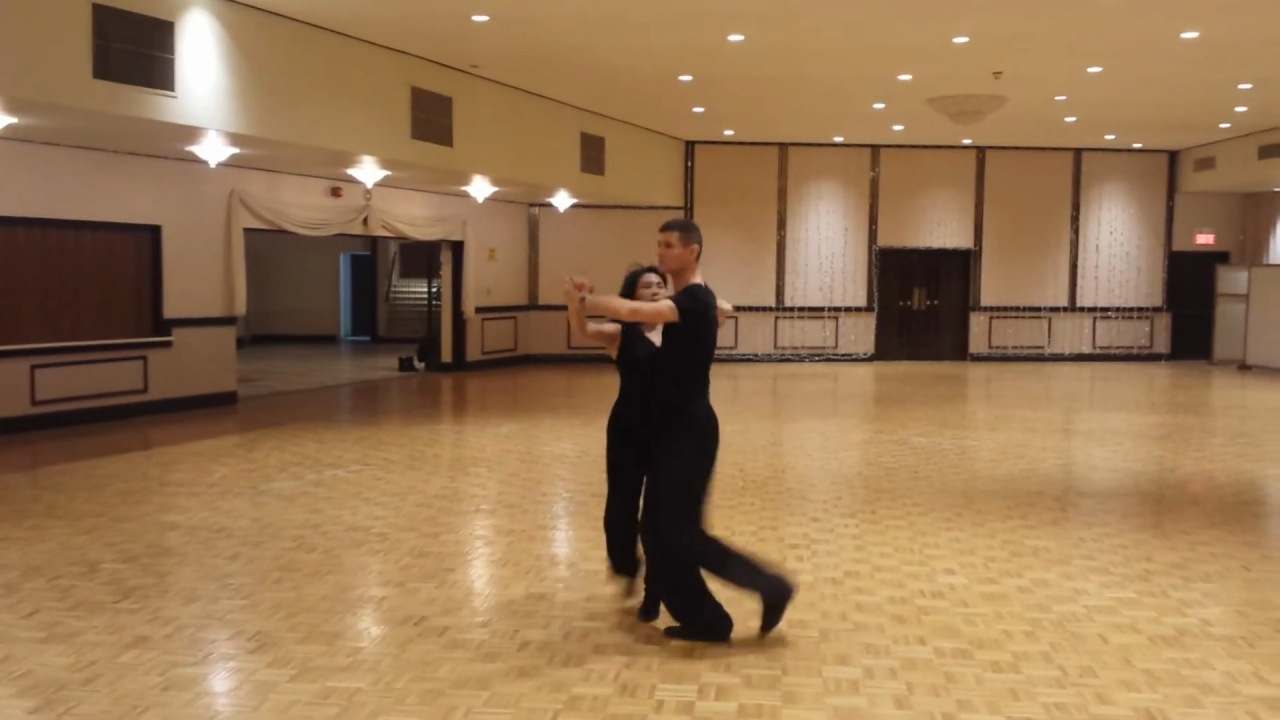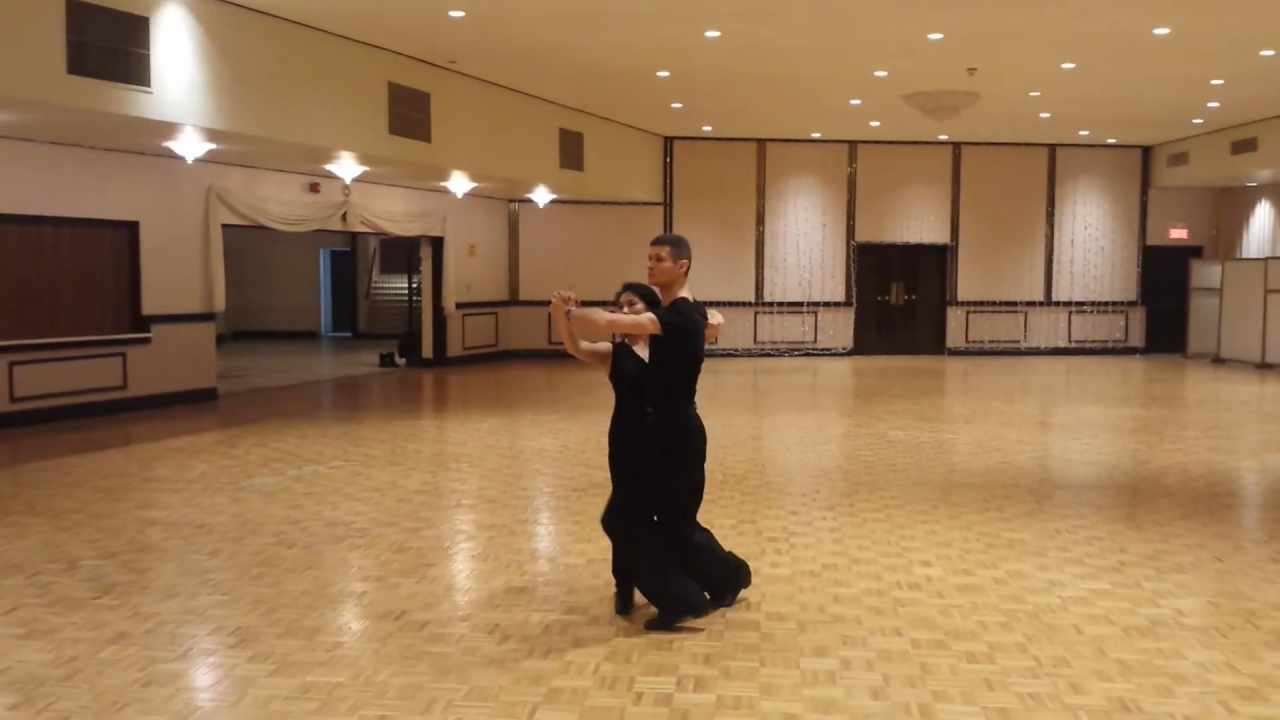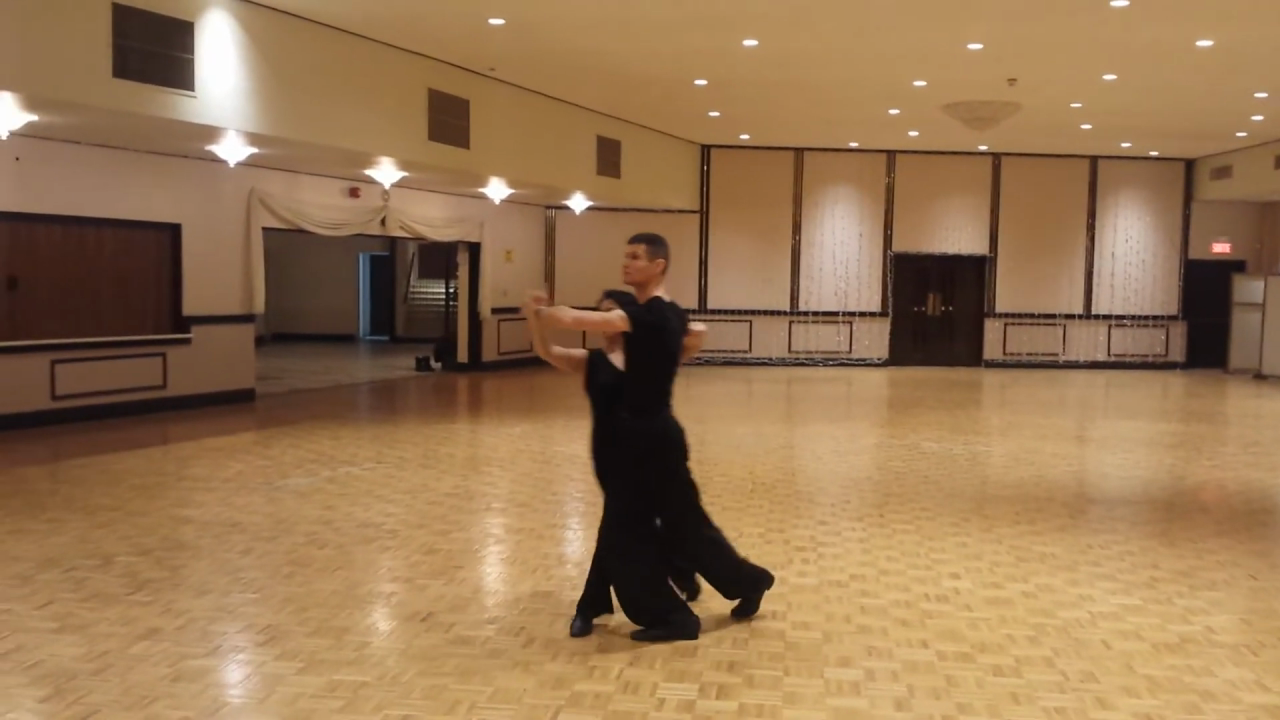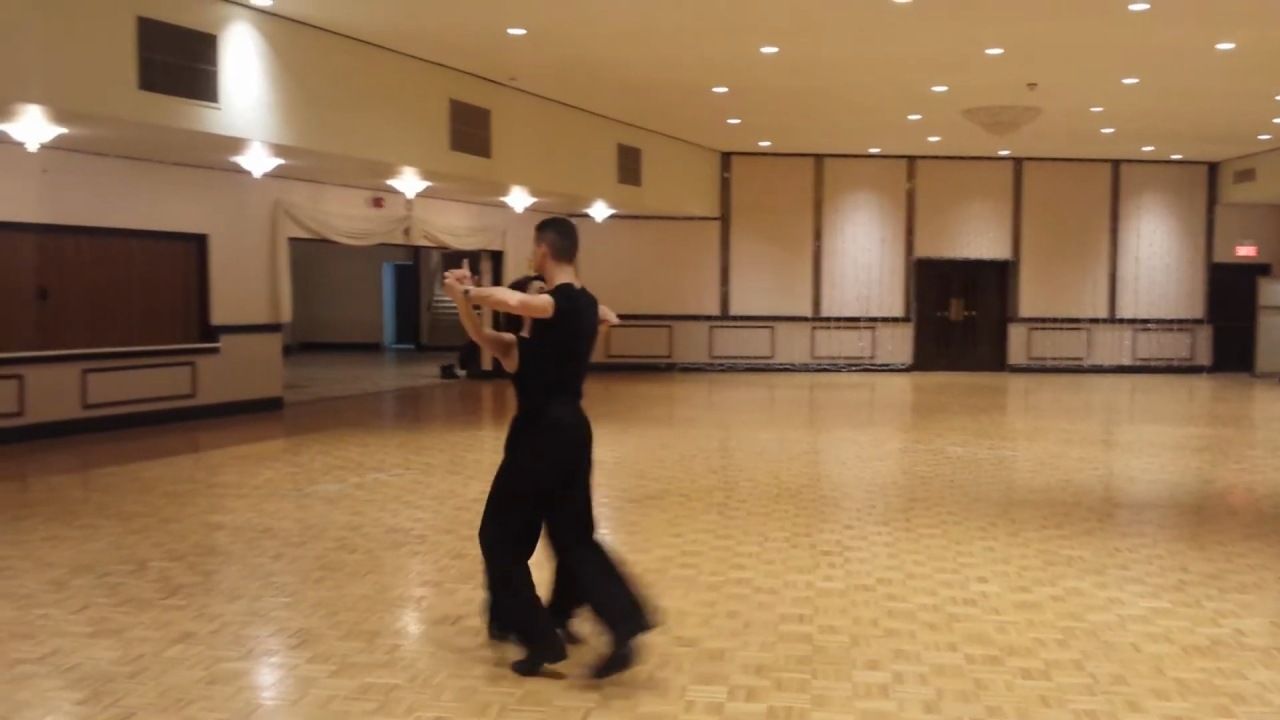
dt=0.4s
person 1, frame 1
left shoulder: (692, 302)
right shoulder: (695, 301)
left elbow: (637, 311)
left wrist: (586, 300)
left hip: (688, 427)
right hip: (677, 424)
left knee: (679, 532)
right knee: (660, 528)
left ankle: (768, 588)
right ankle: (701, 618)
person 1, frame 2
left shoulder: (679, 316)
right shoulder: (684, 313)
left elbow: (612, 323)
left wrist: (571, 313)
left hip: (676, 434)
right hip: (664, 431)
left knee: (674, 529)
person 1, frame 3
left shoulder: (652, 316)
right shoulder: (668, 315)
left elbow: (579, 321)
left wrist: (542, 313)
left hip: (653, 438)
right hip: (644, 436)
left knee: (688, 527)
right knee: (622, 533)
left ankle: (749, 581)
person 1, frame 4
left shoulder: (561, 302)
right shoulder: (585, 302)
left elbow: (512, 301)
left wrist: (468, 291)
left hip: (543, 430)
right hip: (570, 428)
left knee: (502, 537)
right knee: (573, 535)
left ankle: (543, 642)
right ankle: (625, 620)
person 2, frame 1
right shoulder: (620, 333)
right elbow: (583, 330)
right wrist: (574, 300)
right hip: (628, 431)
right knee: (621, 511)
left ankle: (654, 592)
right ankle: (627, 568)
person 2, frame 2
right shoulder: (613, 352)
left elbow: (712, 326)
right elbow: (575, 347)
left wrist: (710, 320)
right wrist: (561, 315)
right hip: (628, 445)
right knee: (621, 518)
person 2, frame 3
right shoulder: (589, 361)
left elbow: (694, 339)
right elbow: (547, 352)
left wrist: (693, 332)
right wrist: (534, 317)
right hip: (611, 456)
left ankle: (591, 606)
person 2, frame 4
right shoulder: (511, 345)
left elbow: (605, 319)
right elbow: (477, 332)
left wrist: (602, 318)
right wrist: (462, 297)
left ankle: (560, 613)
